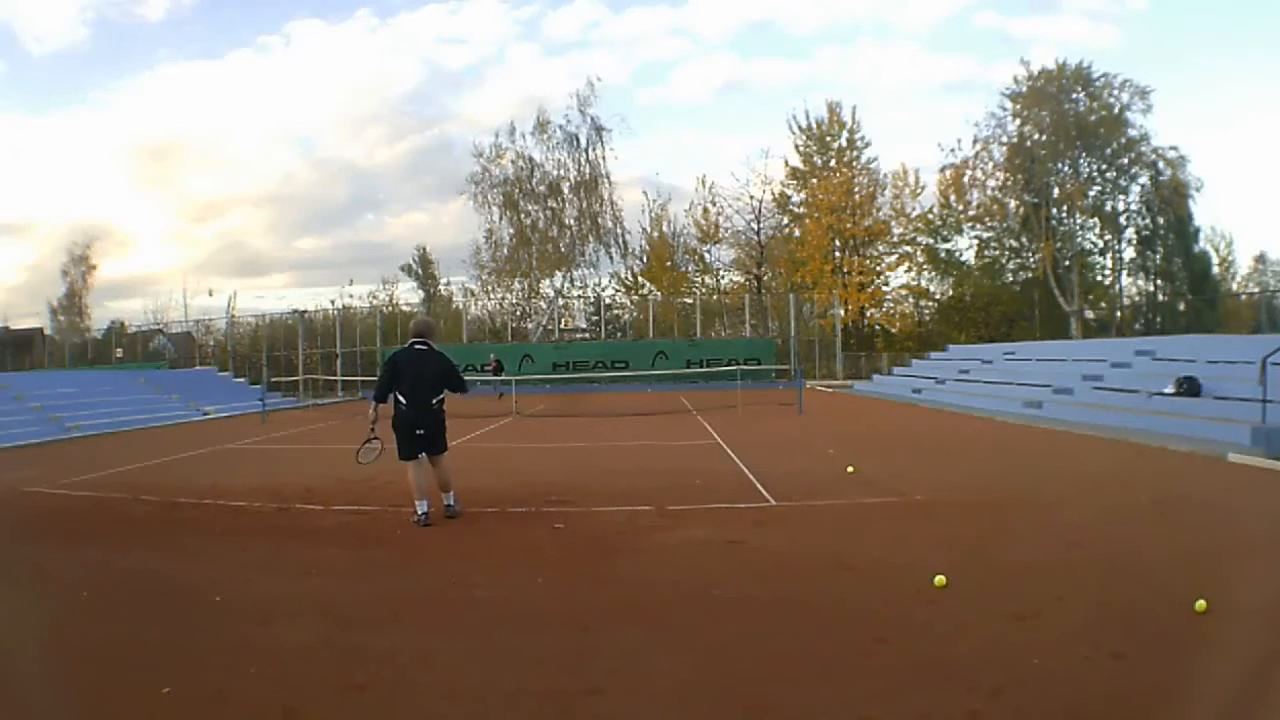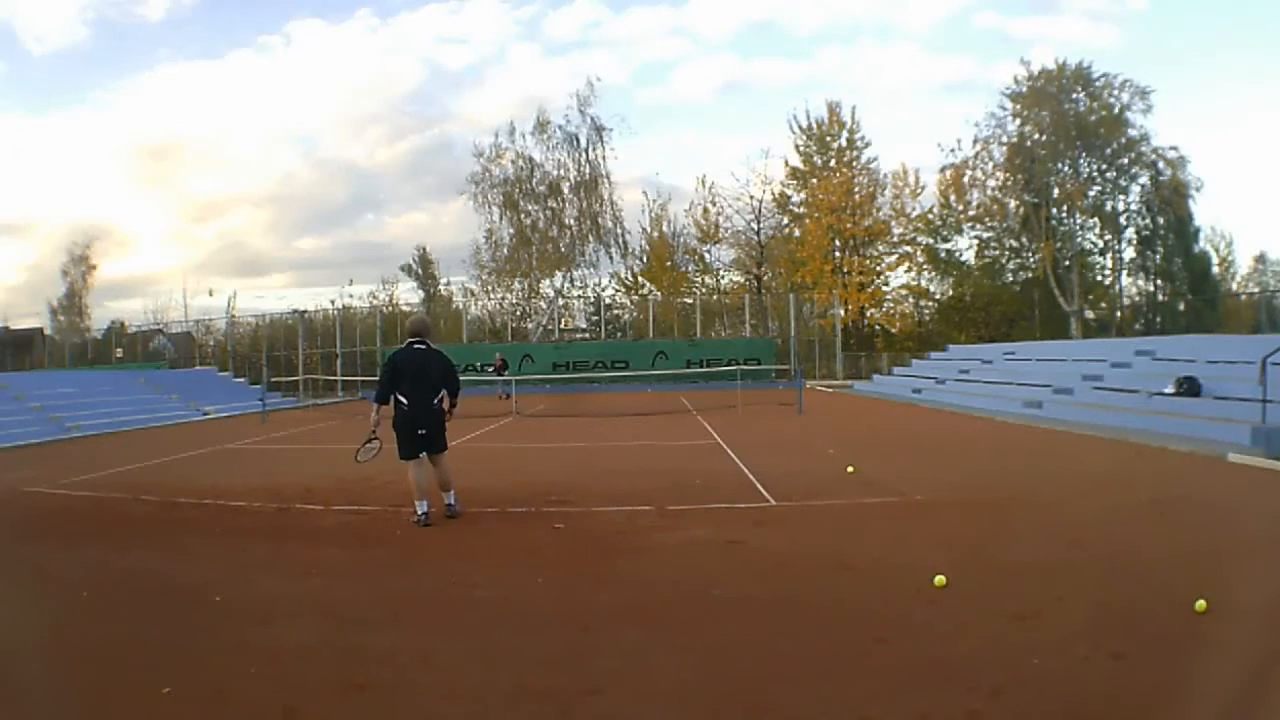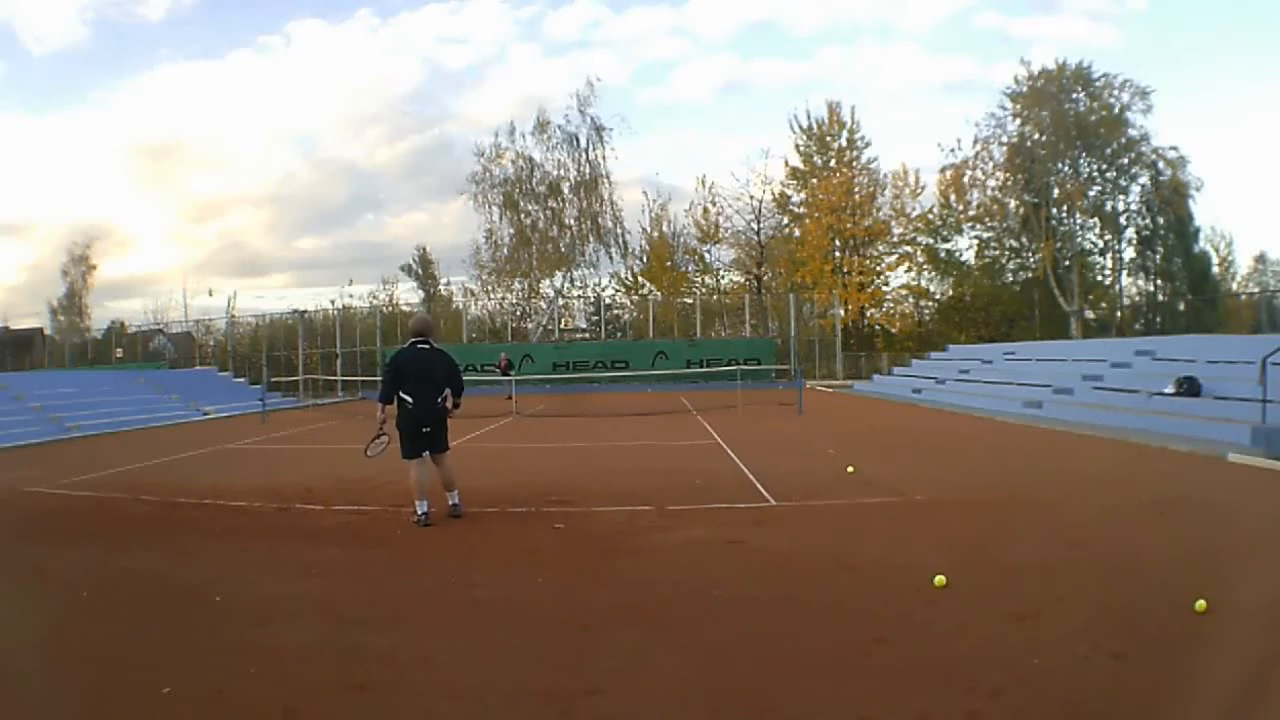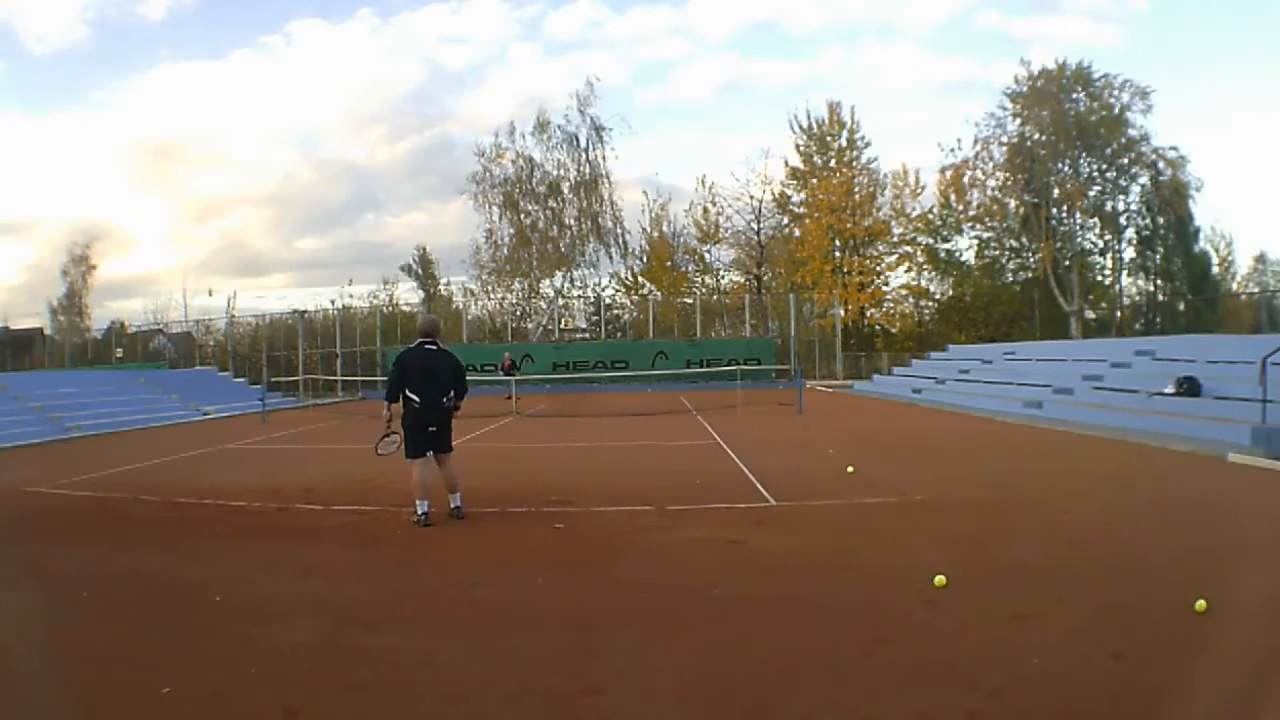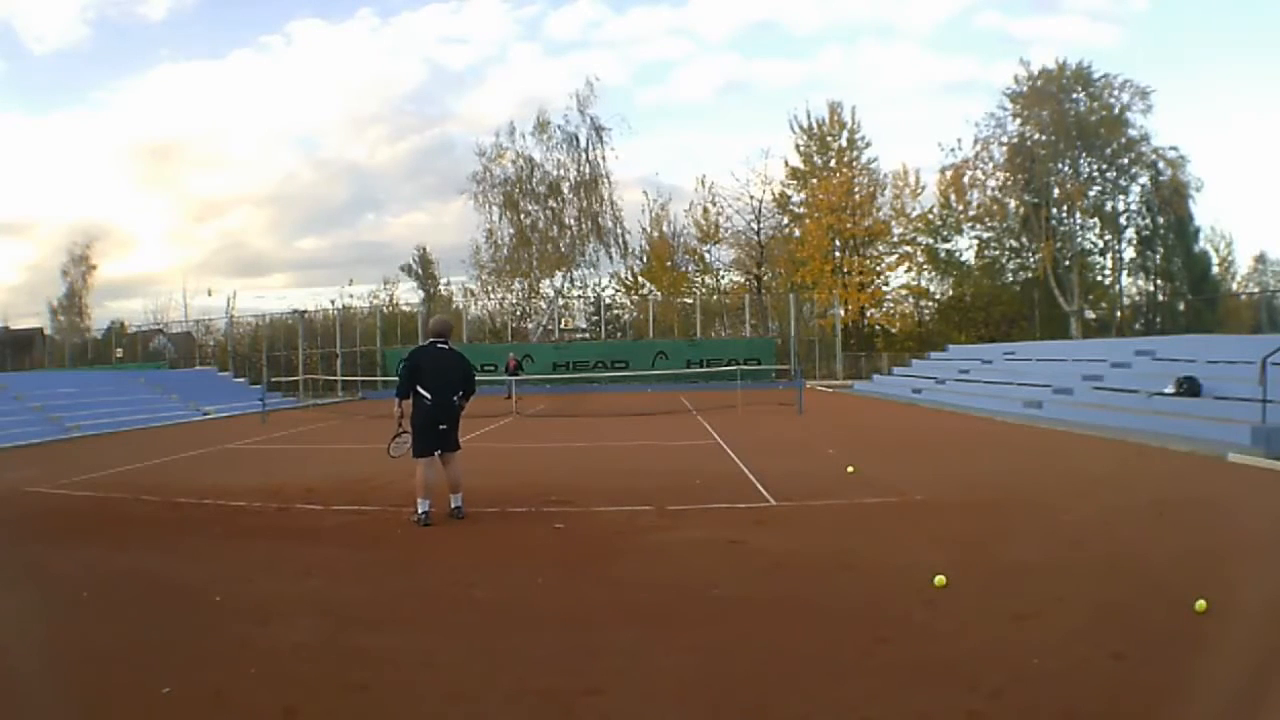
dt=0.2s
person 1, frame 1
left shoulder: (397, 357)
right shoulder: (441, 359)
left elbow: (384, 385)
right elbow: (457, 384)
left wrist: (374, 408)
right wrist: (464, 388)
left hip: (406, 419)
right hip: (433, 418)
left knee: (414, 464)
right knee: (438, 461)
left ankle: (422, 512)
right ankle: (450, 504)
person 1, frame 2
left shoulder: (397, 358)
right shoulder: (440, 358)
left elbow: (384, 387)
right elbow: (453, 386)
left wrist: (376, 412)
right wrist: (451, 407)
left hip: (407, 419)
right hip: (433, 417)
left knee: (415, 464)
right knee: (439, 460)
left ankle: (422, 512)
right ankle: (450, 504)
person 1, frame 3
left shoulder: (400, 357)
right shoulder: (443, 357)
left elbow: (388, 386)
right elbow: (457, 385)
left wrist: (382, 411)
right wrist: (454, 405)
left hip: (410, 418)
right hip: (436, 416)
left knee: (416, 463)
right knee: (442, 460)
left ankle: (422, 512)
right ankle: (455, 504)
person 1, frame 4
left shoulder: (406, 356)
right shoulder: (449, 358)
left elbow: (394, 384)
right elbow: (461, 387)
left wrist: (387, 408)
right wrist: (455, 407)
left hip: (415, 417)
right hip: (441, 416)
left knee: (418, 463)
right knee: (446, 461)
left ankle: (422, 512)
right ankle: (456, 506)
person 1, frame 5
left shoulder: (418, 354)
right shoulder: (459, 359)
left elbow: (405, 381)
right elbow: (469, 387)
left wrist: (399, 405)
right wrist: (459, 404)
left hip: (425, 415)
right hip: (450, 414)
left knee: (423, 462)
right knee: (450, 460)
left ankle: (423, 512)
right ankle: (457, 506)
